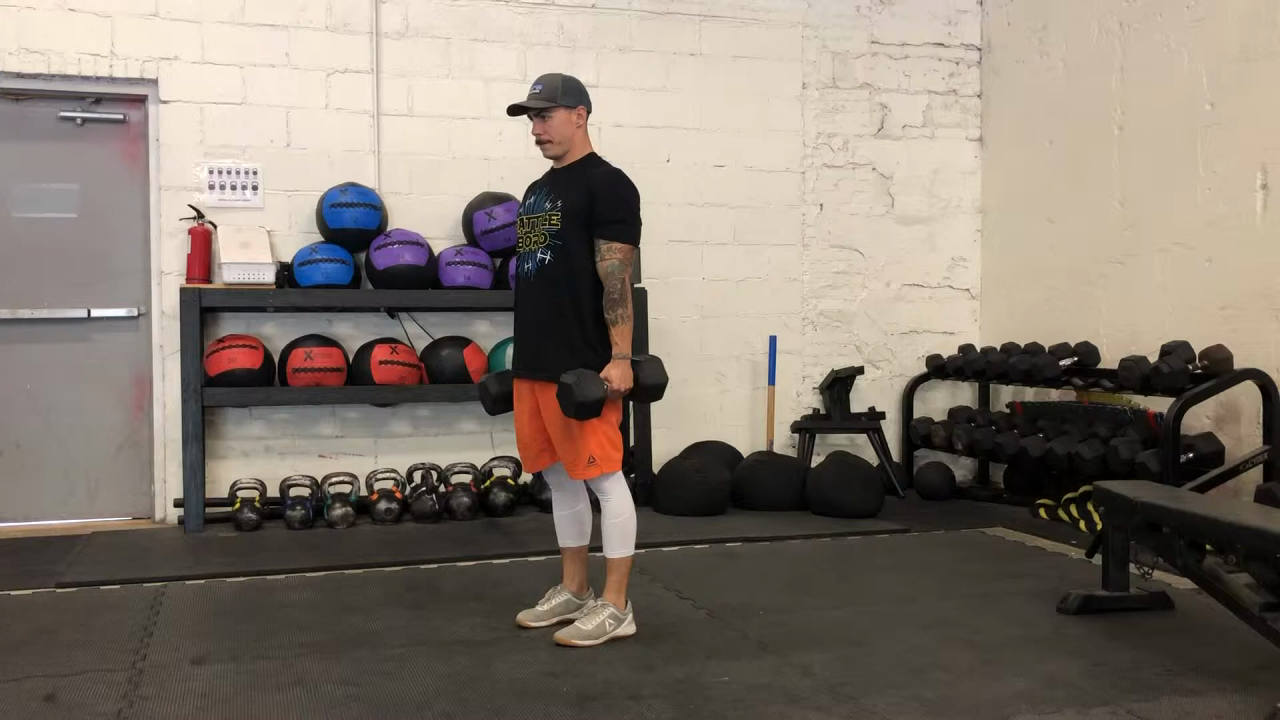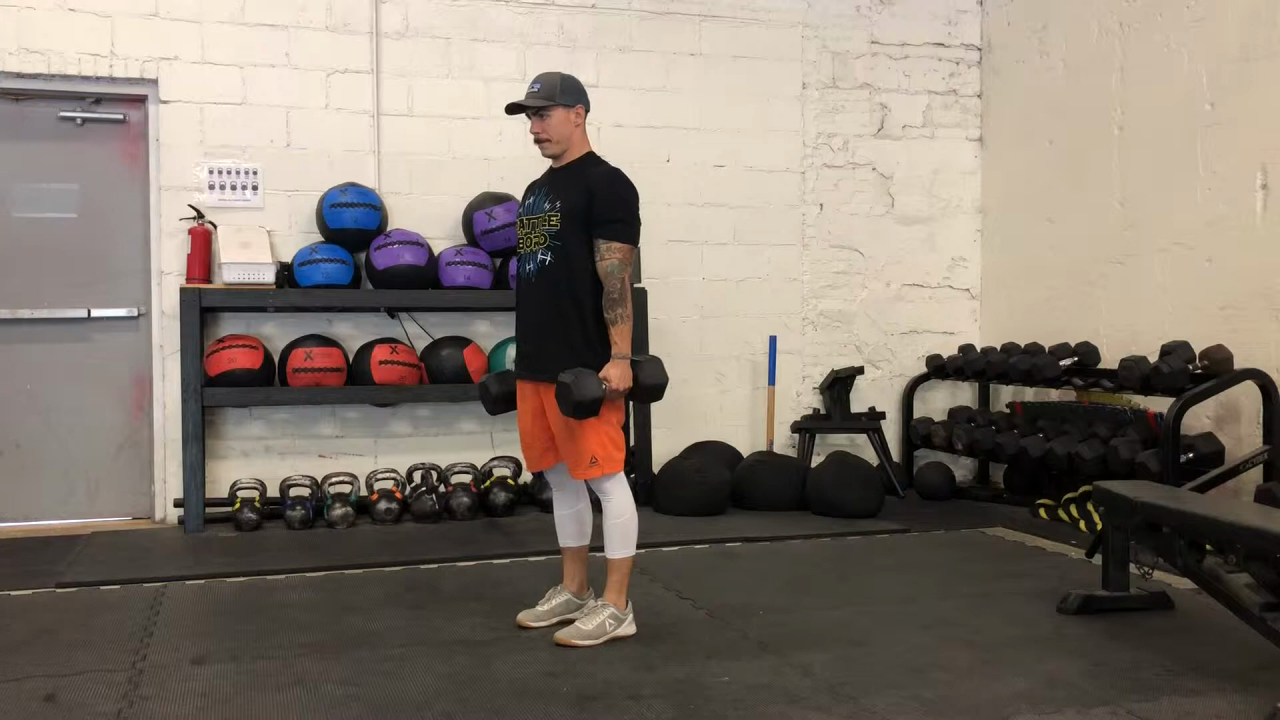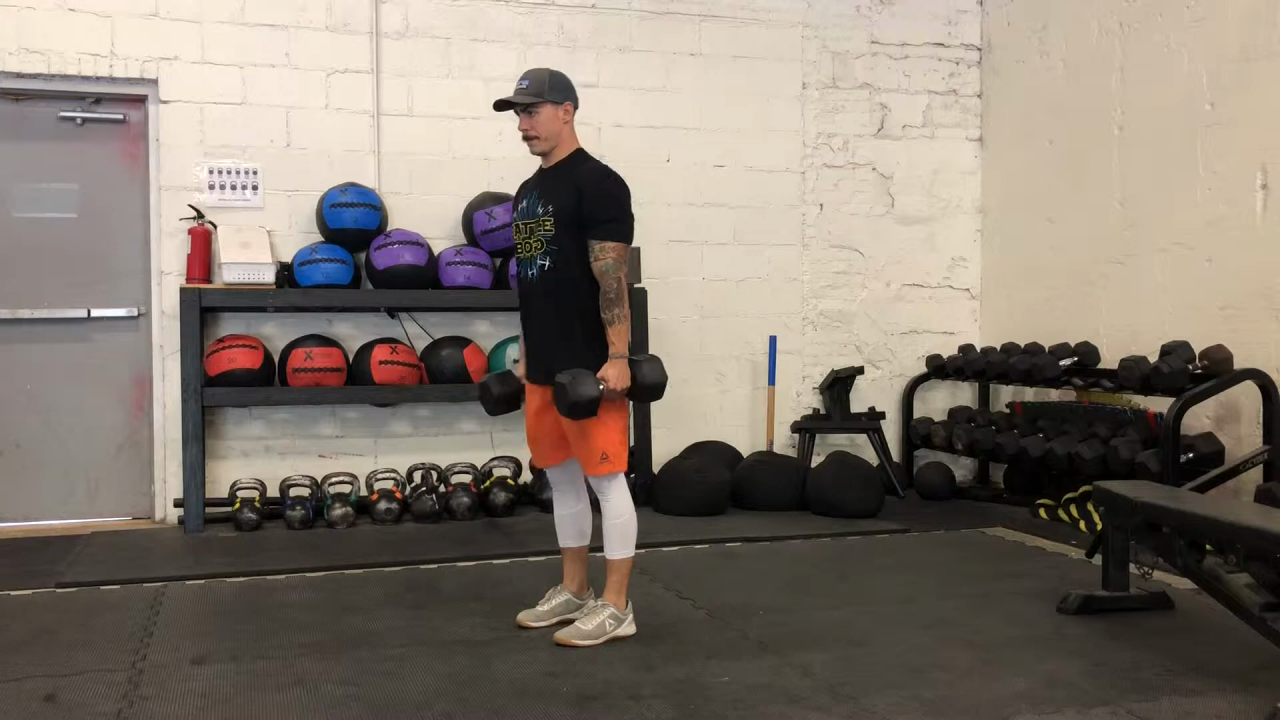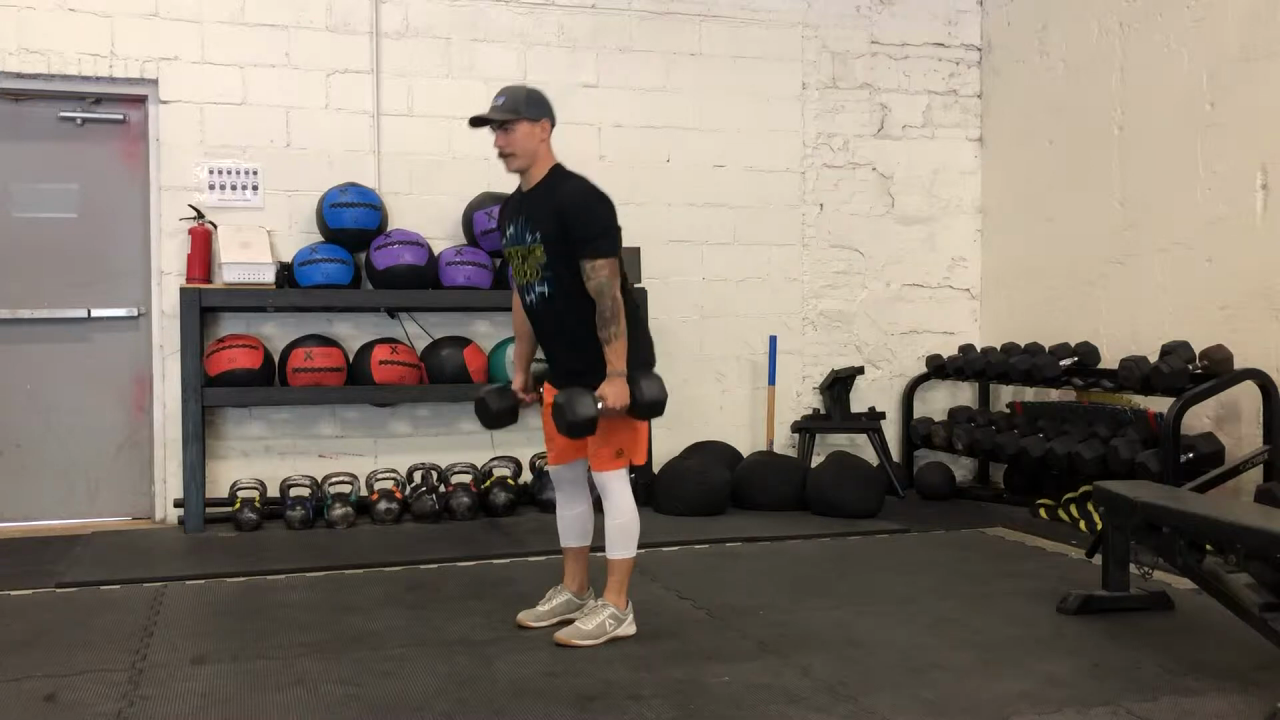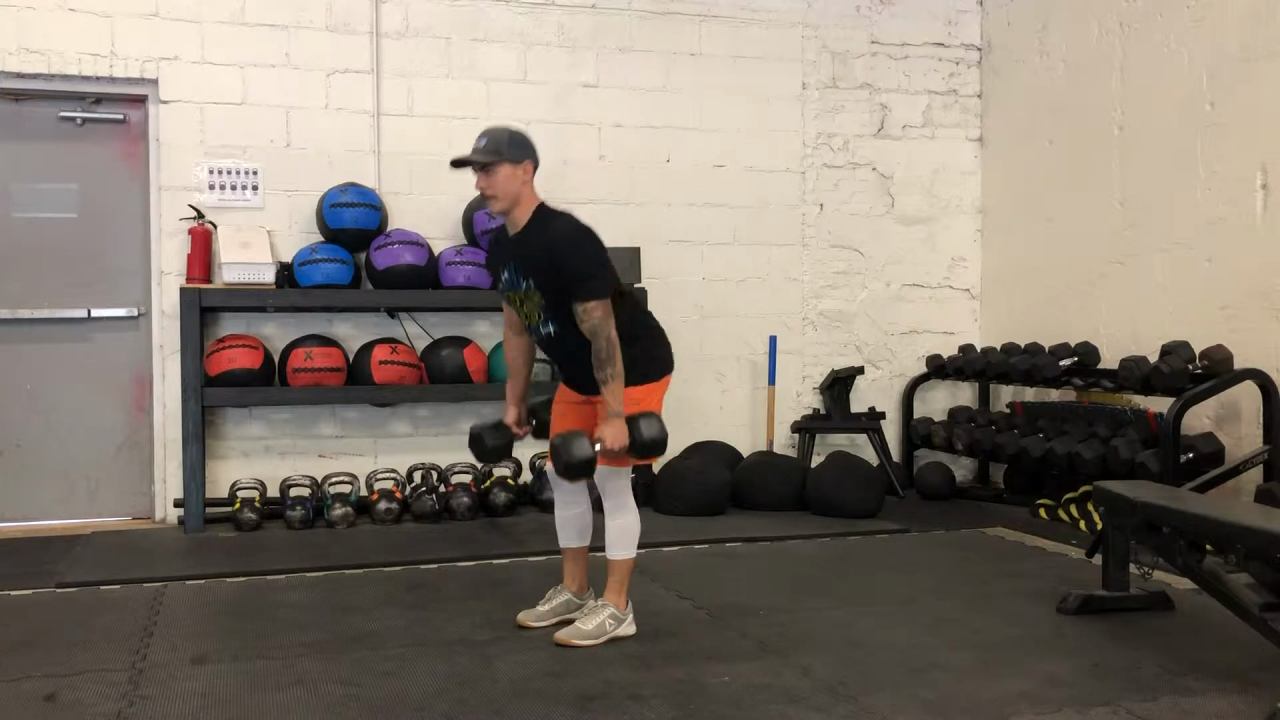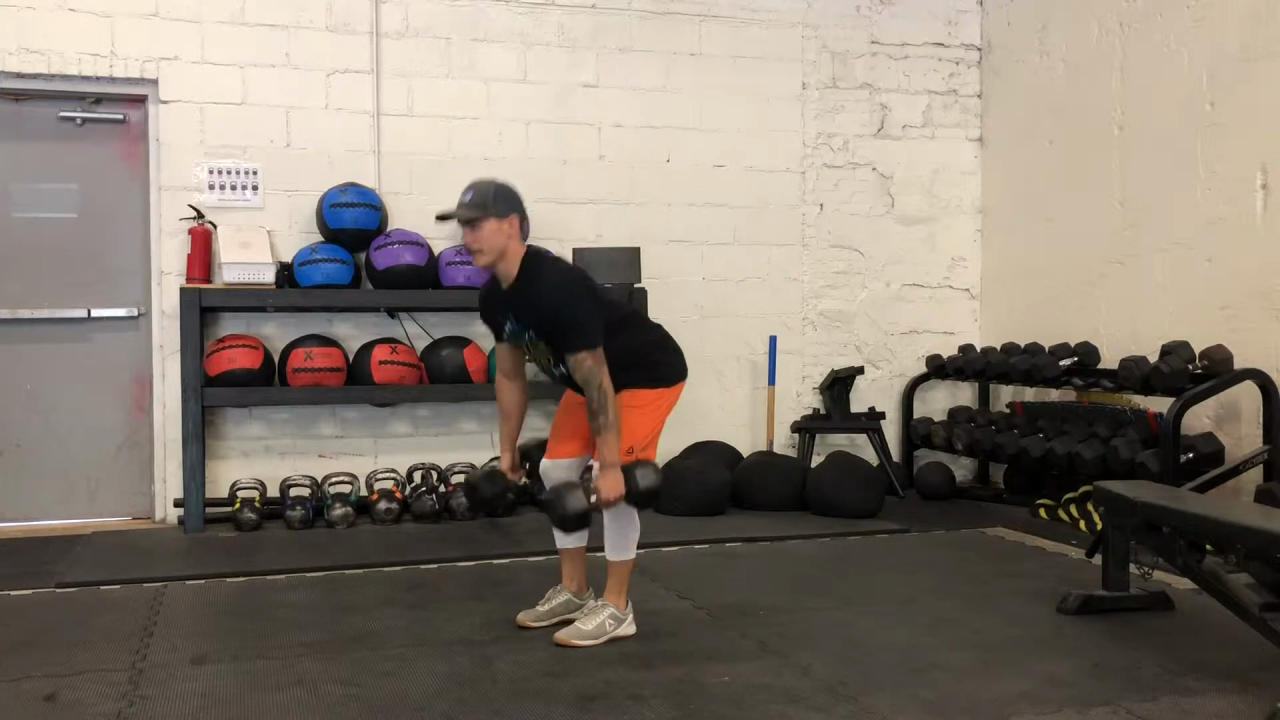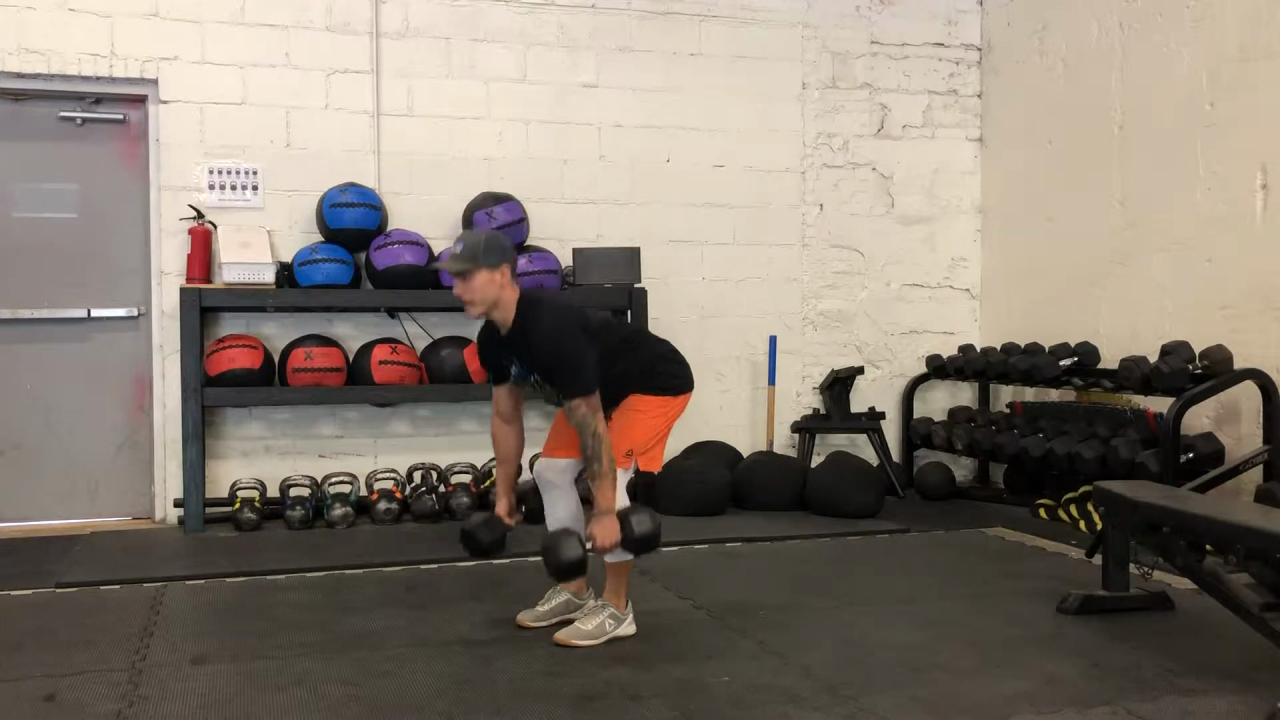
dt=0.2s
person 1, frame 1
left shoulder: (606, 185)
right shoulder: (538, 190)
left elbow: (616, 277)
left wrist: (621, 358)
right wrist: (522, 359)
left hip: (583, 366)
right hip: (534, 364)
left knee: (602, 477)
right knee: (558, 478)
left ankle: (615, 606)
right ankle: (572, 591)
person 1, frame 2
left shoulder: (605, 184)
right shoulder: (537, 190)
left elbow: (615, 278)
left wrist: (620, 358)
right wrist: (525, 359)
left hip: (585, 366)
right hip: (537, 365)
left knee: (604, 477)
right knee: (560, 477)
left ankle: (616, 607)
right ankle: (573, 591)
person 1, frame 3
left shoulder: (596, 182)
right shoulder: (529, 191)
left elbow: (612, 276)
left wrist: (617, 359)
right wrist: (525, 357)
left hip: (593, 366)
right hip: (549, 367)
left knee: (604, 478)
right knee: (561, 476)
left ankle: (616, 607)
right ankle: (574, 592)
person 1, frame 4
left shoulder: (579, 200)
right shoulder: (512, 210)
left elbow: (608, 293)
left wrist: (617, 378)
right wrist: (521, 369)
left hip: (610, 365)
right hip: (564, 371)
left knee: (608, 475)
right knee: (565, 475)
left ankle: (616, 608)
right ankle: (574, 591)
person 1, frame 5
left shoulder: (566, 239)
right shoulder: (500, 248)
left elbow: (603, 332)
right elbow: (516, 331)
left wrist: (615, 417)
right wrist: (514, 403)
left hip: (636, 364)
right hip: (578, 372)
left knee: (610, 473)
right knee: (562, 471)
left ankle: (616, 608)
right ankle: (573, 592)
person 1, frame 6
left shoulder: (556, 287)
right shoulder: (494, 296)
left elbow: (597, 382)
right elbow: (509, 375)
left wrist: (610, 468)
right wrist: (507, 449)
left hip: (649, 372)
right hip: (593, 371)
left knee: (612, 478)
right knee: (556, 468)
left ankle: (616, 608)
right ankle: (573, 592)
person 1, frame 7
left shoulder: (553, 332)
right shoulder: (493, 340)
left elbow: (591, 430)
right elbow: (506, 419)
left wrist: (604, 515)
right wrist: (504, 495)
left hip: (657, 383)
right hip: (603, 385)
left knee: (607, 474)
right knee: (550, 471)
left ankle: (615, 608)
right ankle: (573, 591)
